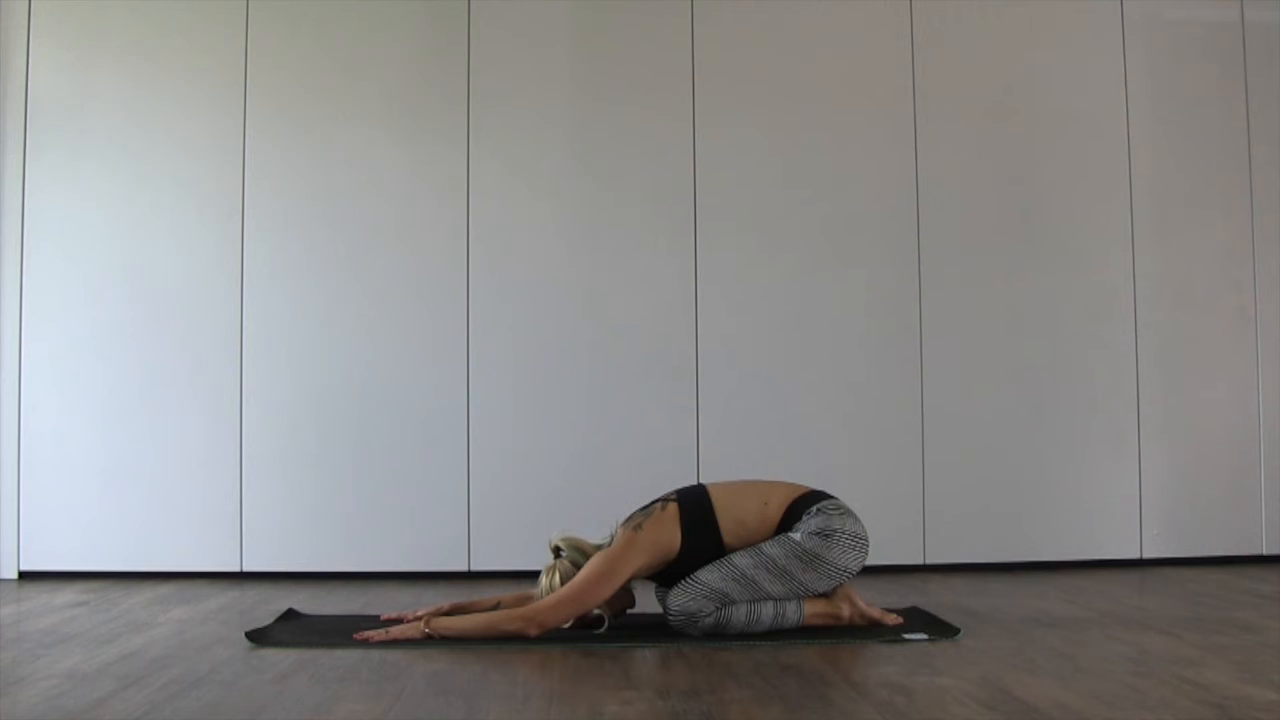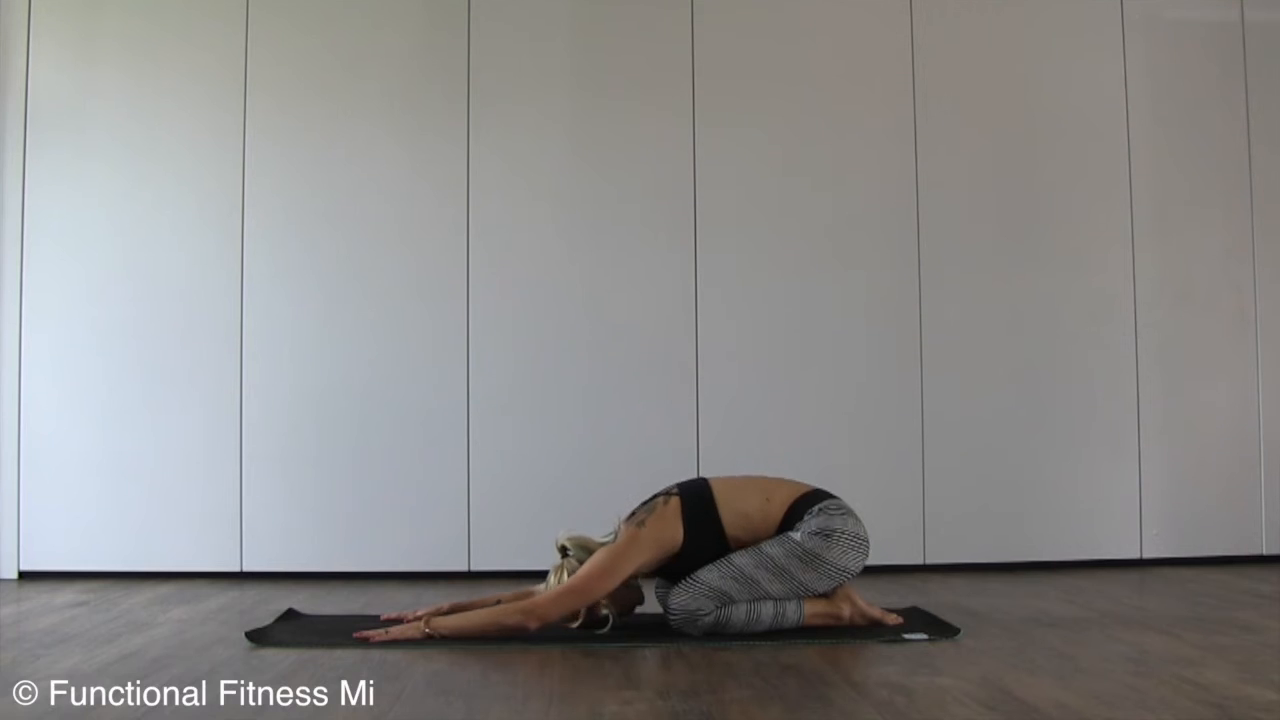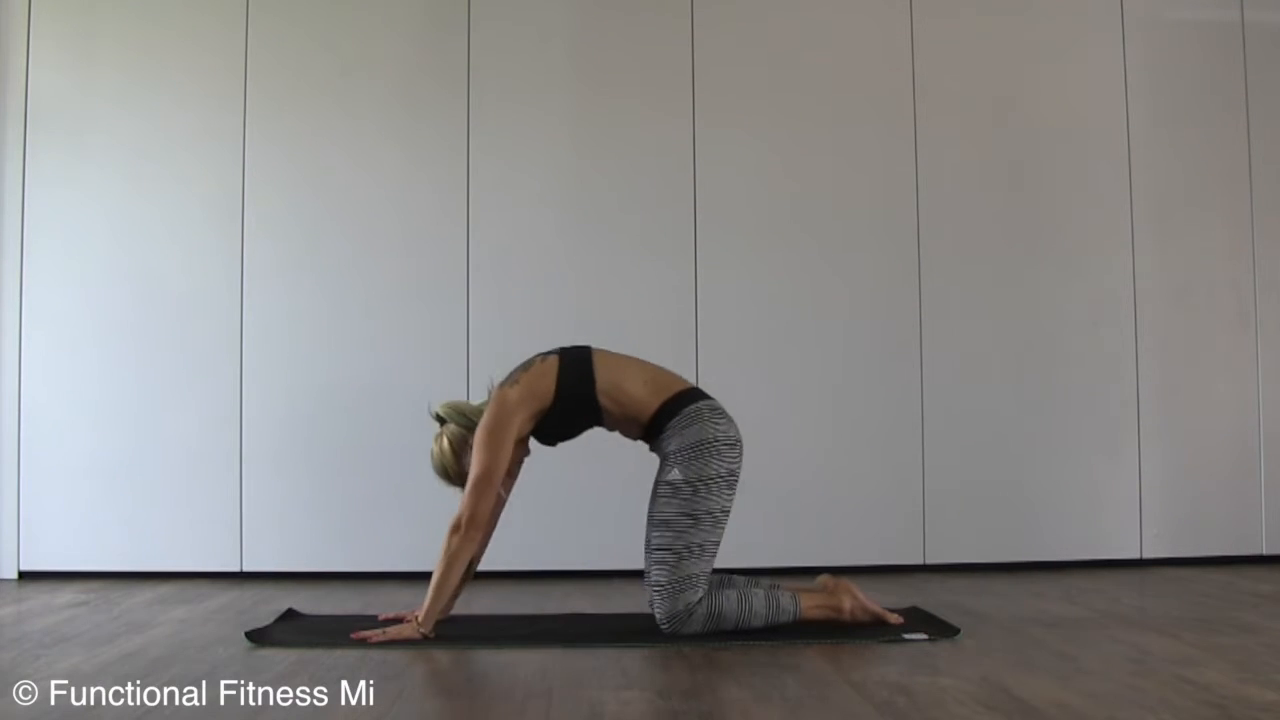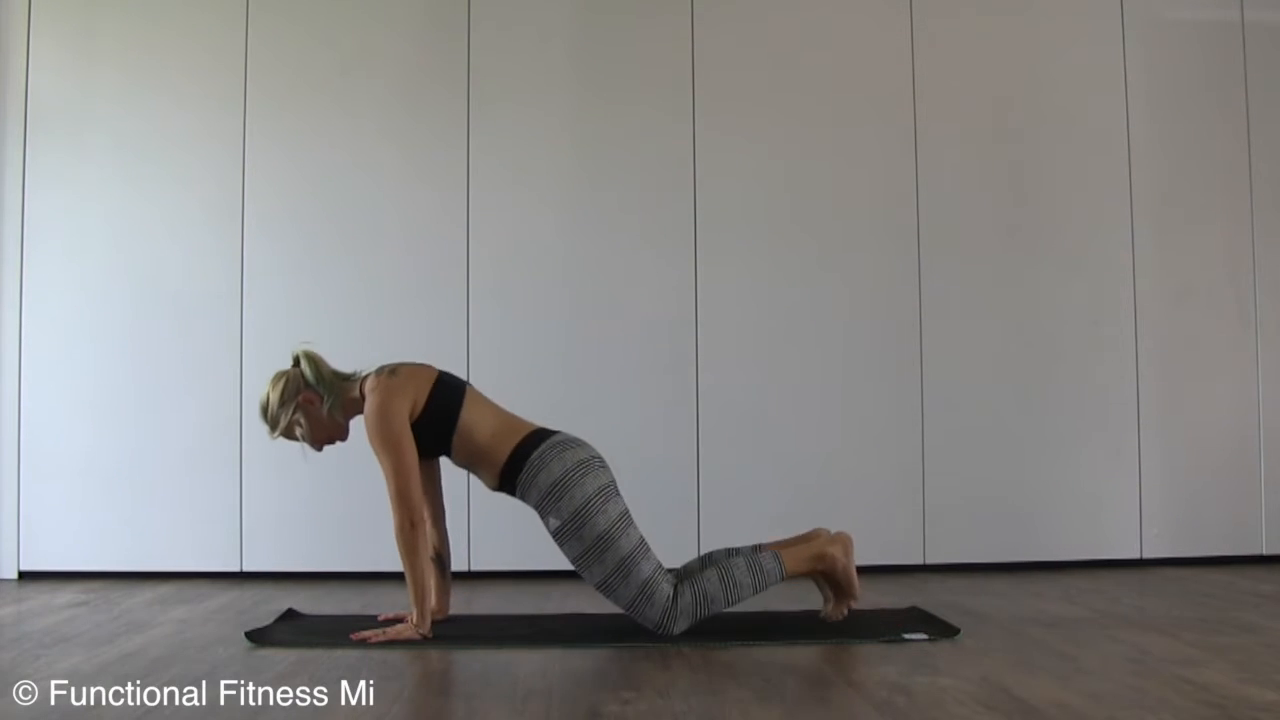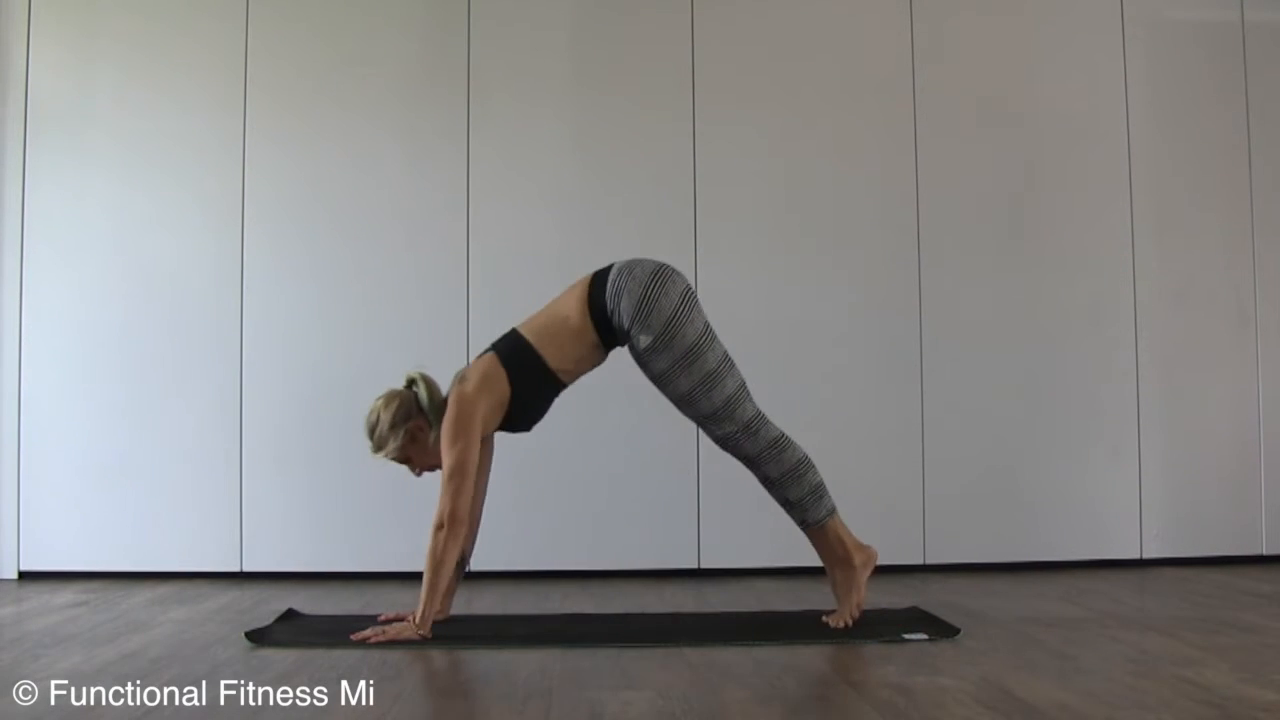
dt=1s
person 1, frame 1
left shoulder: (628, 552)
right shoulder: (630, 543)
left elbow: (532, 619)
right elbow: (539, 596)
left wrist: (429, 627)
right wrist: (449, 606)
left hip: (828, 530)
right hip: (813, 526)
left knee: (688, 608)
right knee: (677, 591)
left ankle: (831, 609)
right ankle: (825, 595)
person 1, frame 2
left shoulder: (632, 548)
right shoulder: (637, 541)
left elbow: (532, 614)
right elbow: (540, 593)
left wrist: (428, 629)
right wrist: (446, 607)
left hip: (829, 531)
right hip: (814, 528)
left knee: (688, 609)
right knee: (676, 591)
left ankle: (832, 610)
right ankle: (822, 594)
person 1, frame 3
left shoulder: (501, 413)
right shoulder: (511, 415)
left elbow: (469, 525)
right elbow: (479, 526)
left wrist: (423, 622)
right wrist: (433, 607)
left hip: (698, 440)
right hip: (696, 436)
left knee: (678, 611)
right knee: (677, 589)
left ankle: (829, 604)
right ankle: (817, 592)
person 1, frame 4
left shoulder: (381, 400)
right shoulder: (402, 403)
left elbow: (411, 521)
right elbow: (429, 517)
left wrist: (419, 619)
right wrist: (437, 603)
left hip: (558, 477)
right hip: (565, 468)
left knee: (667, 612)
right knee: (660, 593)
left ankle: (815, 556)
right ankle: (807, 549)
person 1, frame 5
left shoulder: (464, 408)
right shoulder: (472, 408)
left elbow: (449, 522)
right elbow: (466, 518)
left wrist: (421, 622)
right wrist: (437, 603)
left hip: (641, 297)
right hip: (634, 301)
left knee: (742, 427)
right knee: (738, 434)
left ankle: (847, 553)
right ankle: (840, 557)
